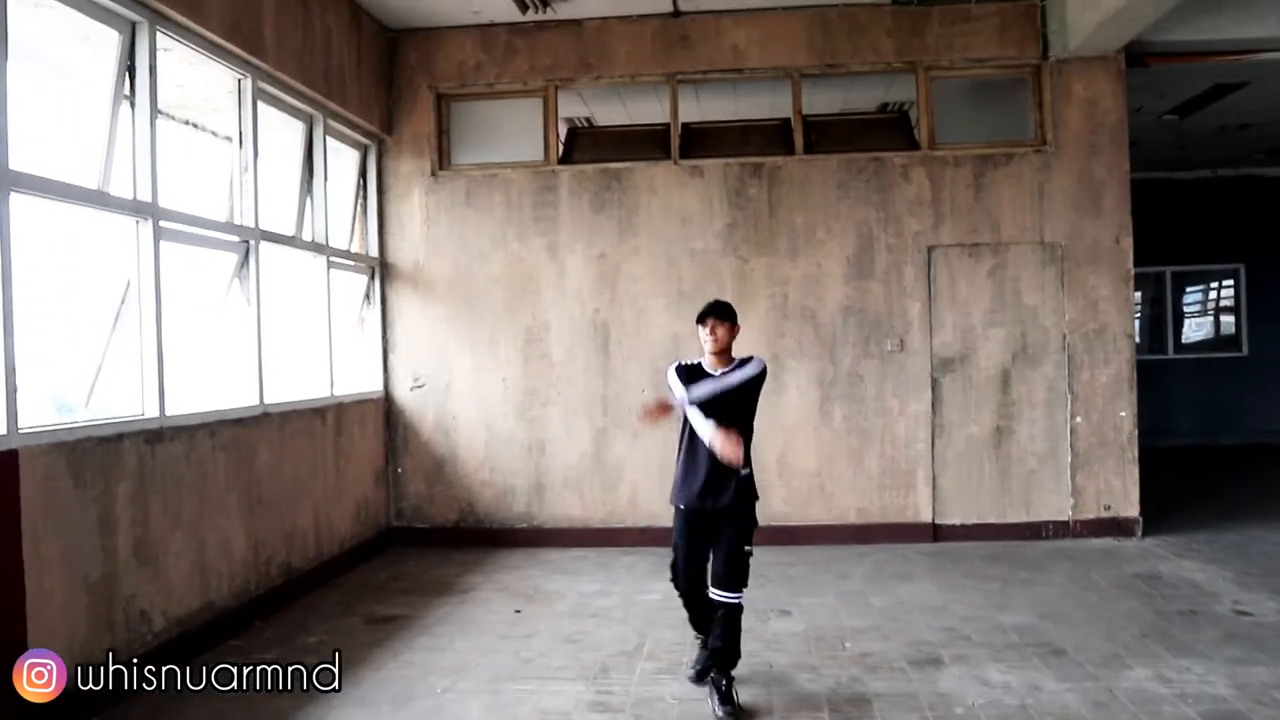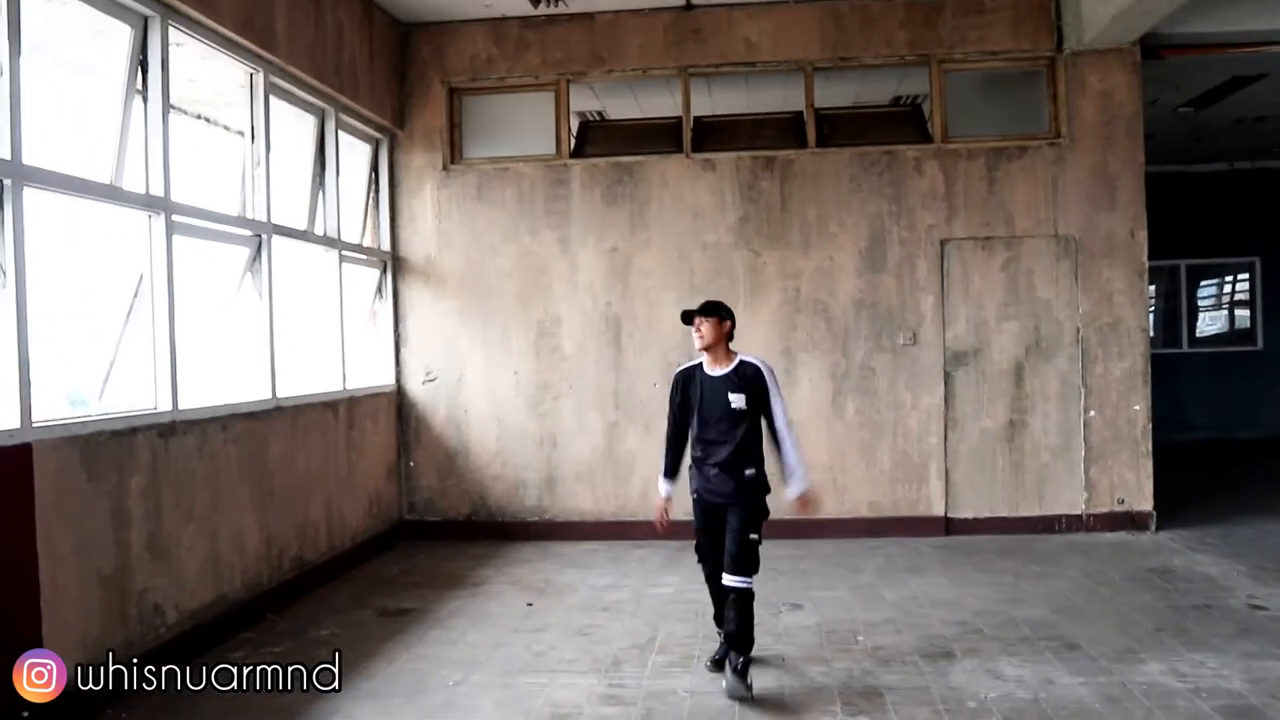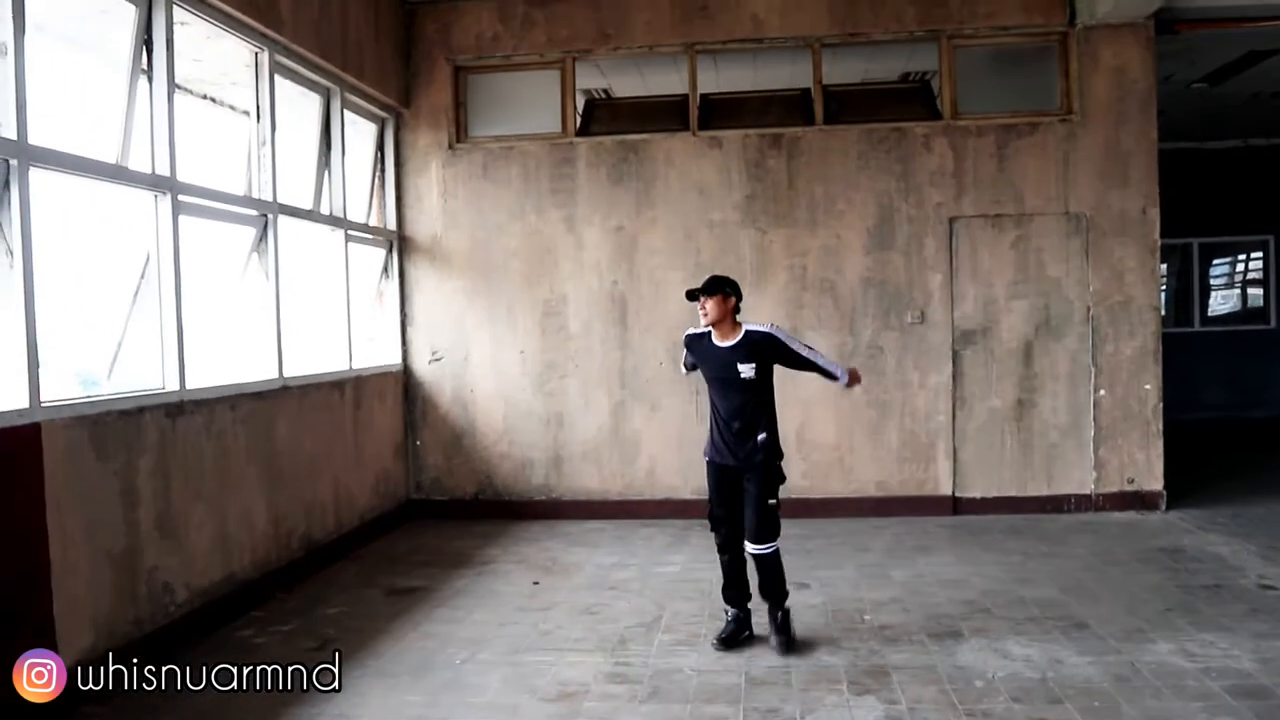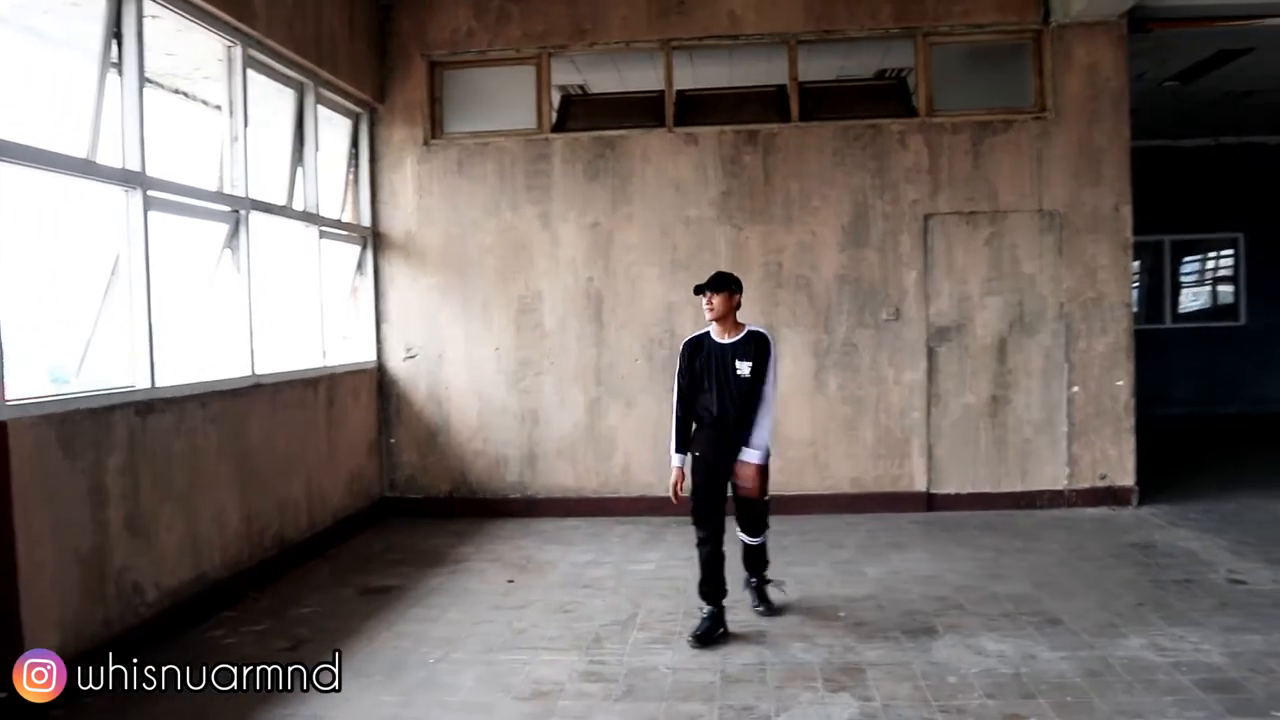
dt=0.3s
person 1, frame 1
left shoulder: (752, 369)
right shoulder: (681, 371)
left elbow: (718, 387)
right elbow: (689, 402)
left wrist: (672, 404)
right wrist: (714, 432)
left hip: (734, 495)
right hip: (690, 494)
left knee: (727, 588)
right knee: (686, 580)
left ankle: (721, 675)
right ankle: (707, 642)
person 1, frame 2
left shoulder: (755, 372)
right shoulder: (685, 378)
left elbow: (780, 428)
right elbow: (676, 435)
left wrist: (797, 483)
right wrist: (665, 488)
left hip: (744, 488)
right hip: (704, 490)
left knee: (737, 574)
right knee: (714, 571)
left ankle: (738, 660)
right ankle: (728, 638)
person 1, frame 3
left shoulder: (764, 339)
right shoulder: (695, 341)
left elbow: (807, 357)
left wrist: (843, 375)
right wrist: (687, 366)
left hip: (760, 455)
right hip: (719, 458)
left knee: (761, 536)
right knee: (727, 539)
left ankle: (778, 611)
right ankle: (737, 615)
person 1, frame 4
left shoulder: (759, 342)
right shoulder: (693, 347)
left elbow: (765, 400)
right elbow: (682, 405)
left wrist: (754, 456)
right wrist: (677, 461)
left hip: (747, 453)
right hip: (707, 454)
left knee: (753, 527)
right knee: (708, 534)
left ankle: (756, 581)
right ankle: (713, 611)
